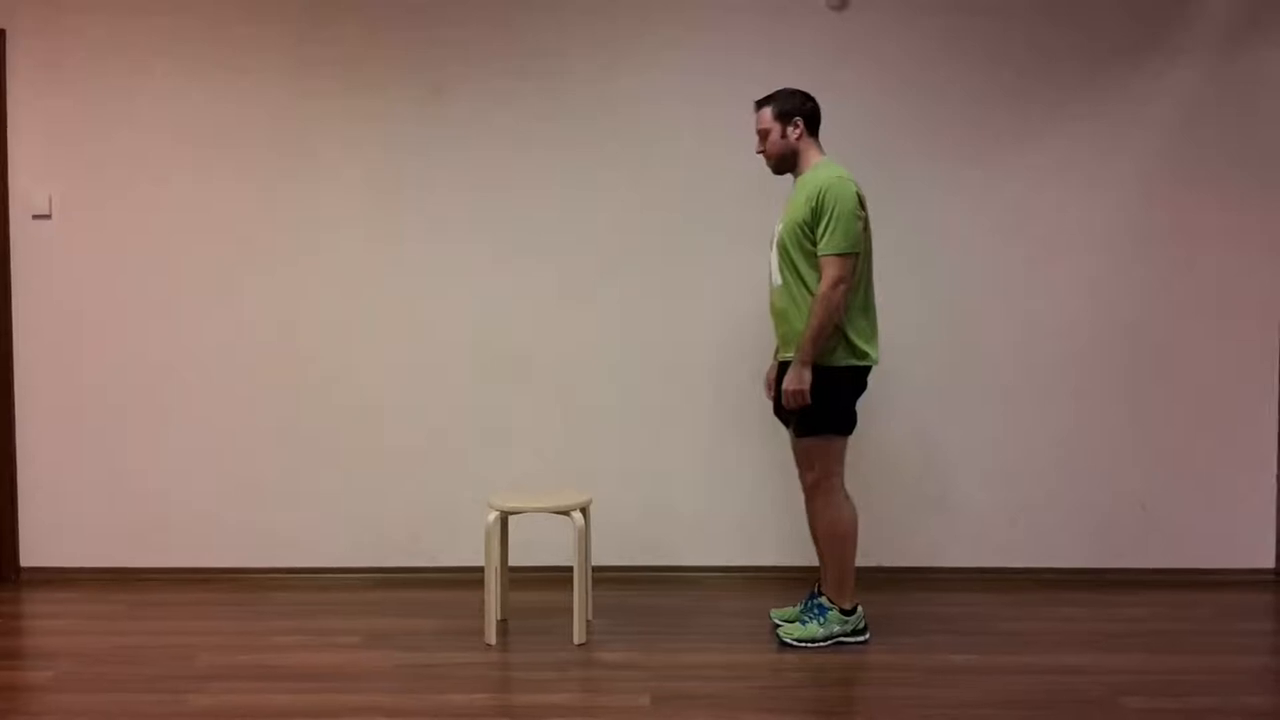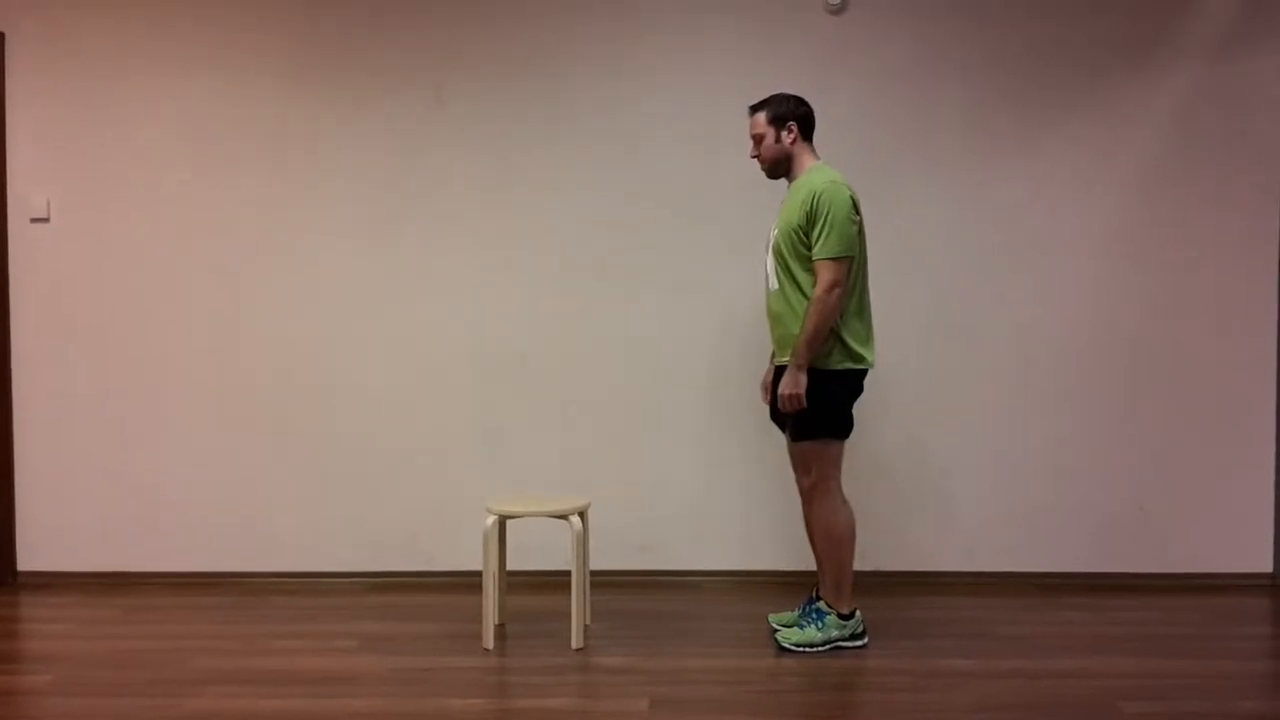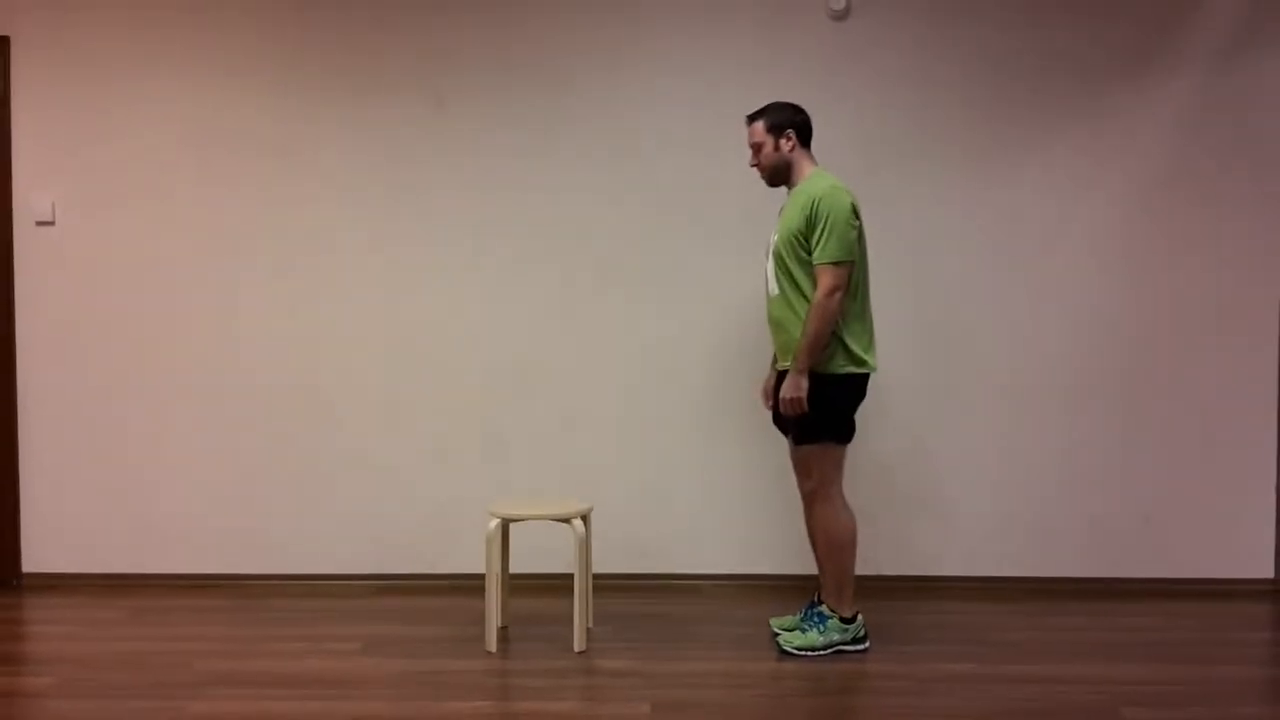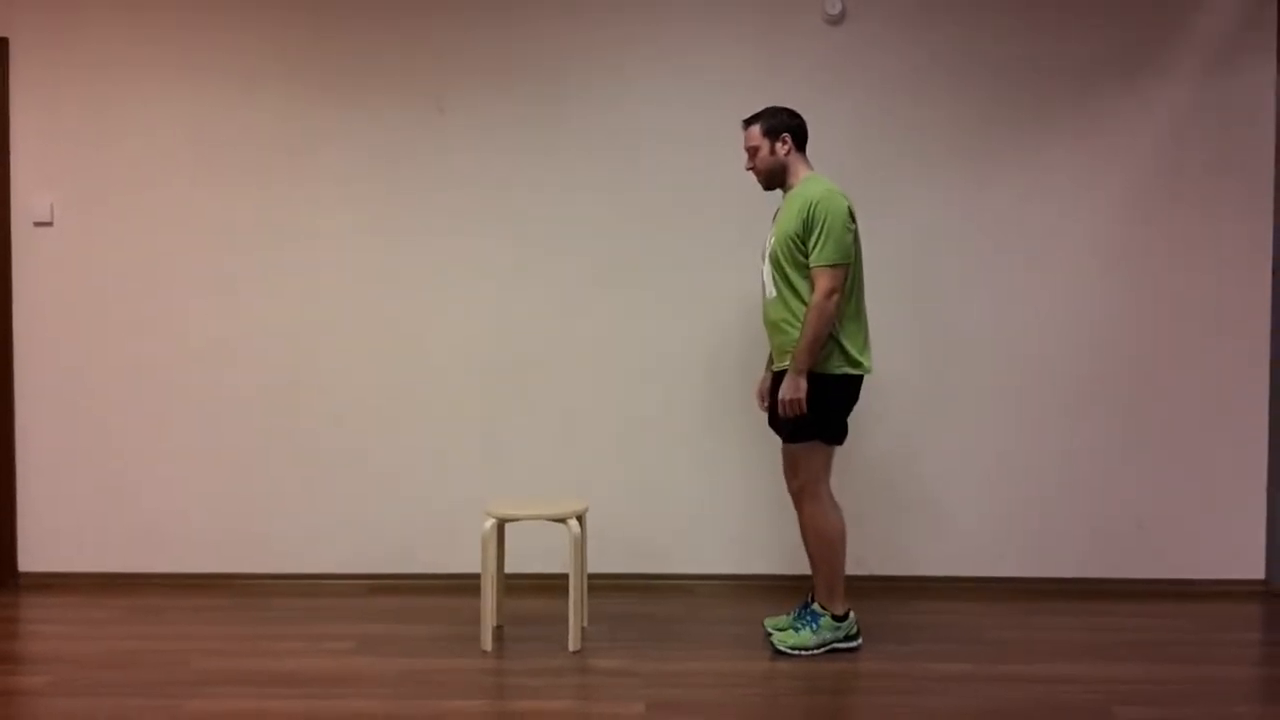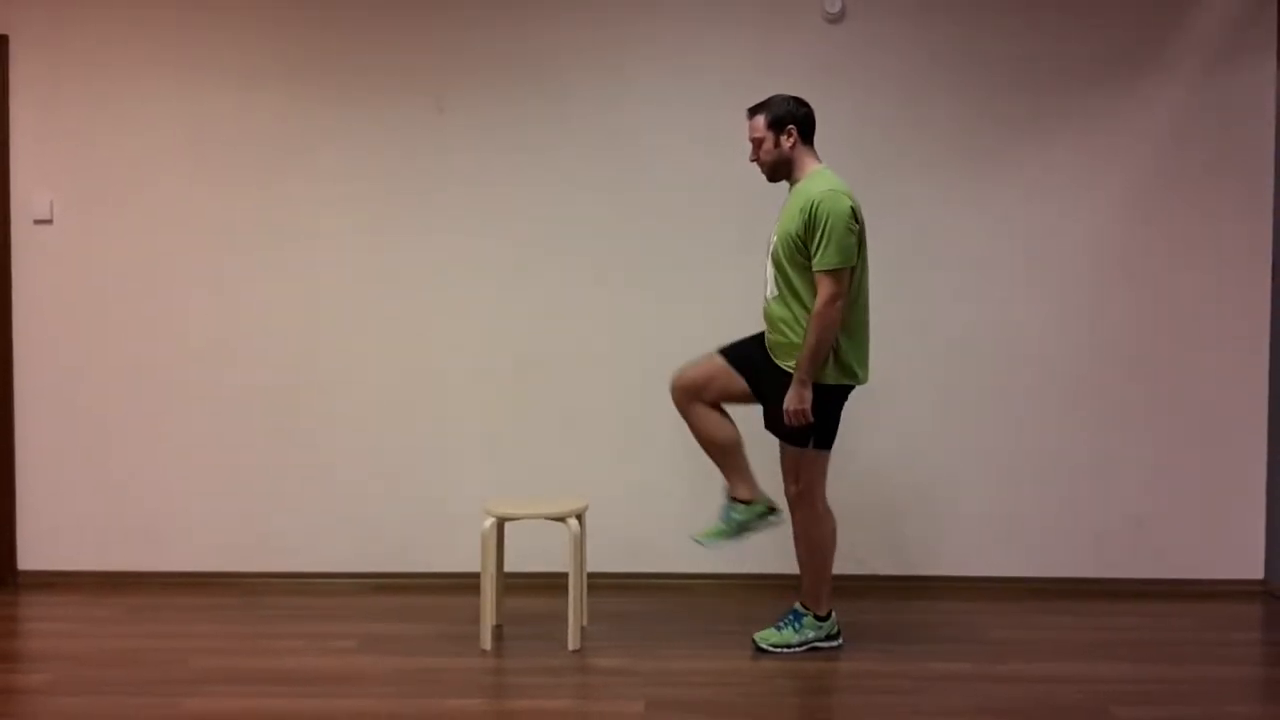
dt=1s
person 1, frame 1
left shoulder: (832, 188)
right shoulder: (804, 189)
left elbow: (836, 285)
left wrist: (802, 364)
right wrist: (782, 359)
left hip: (826, 366)
right hip: (806, 362)
left knee: (825, 484)
right knee: (814, 483)
left ankle: (844, 611)
right ankle: (828, 596)
person 1, frame 2
left shoulder: (827, 192)
right shoulder: (797, 194)
left elbow: (830, 289)
left wrist: (798, 368)
right wrist: (778, 363)
left hip: (823, 369)
right hip: (802, 366)
left knee: (822, 487)
right knee: (811, 486)
left ankle: (842, 615)
right ankle: (827, 601)
person 1, frame 3
left shoulder: (827, 198)
right shoulder: (797, 201)
left elbow: (830, 294)
left wrist: (800, 372)
right wrist: (778, 367)
left hip: (825, 374)
right hip: (804, 371)
left knee: (824, 492)
right knee: (812, 491)
left ankle: (844, 620)
right ankle: (828, 605)
person 1, frame 4
left shoulder: (824, 202)
right shoulder: (790, 206)
left elbow: (828, 295)
left wrist: (798, 373)
right wrist: (774, 369)
left hip: (821, 373)
right hip: (797, 369)
left knee: (809, 488)
right knee: (806, 487)
left ankle: (837, 617)
right ankle: (823, 604)
person 1, frame 5
left shoulder: (828, 200)
right shoulder: (800, 194)
left elbow: (832, 299)
left wrist: (803, 382)
left hip: (813, 369)
right hip: (777, 350)
left knee: (803, 490)
right knee: (689, 384)
left ankle: (817, 618)
right ankle: (747, 499)
